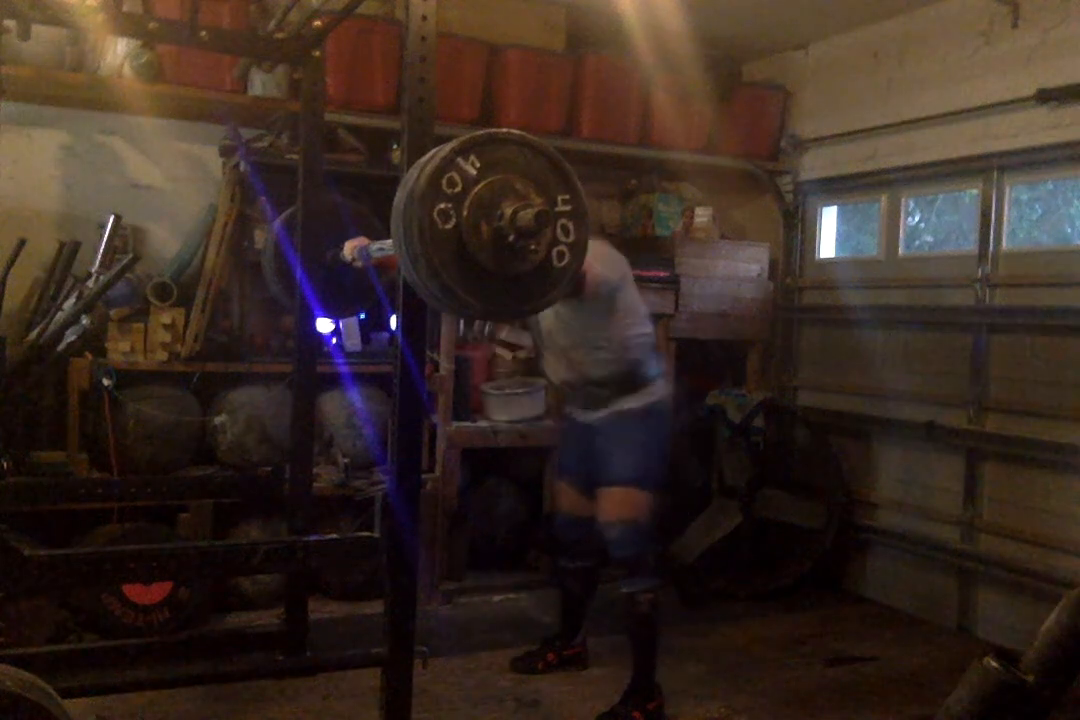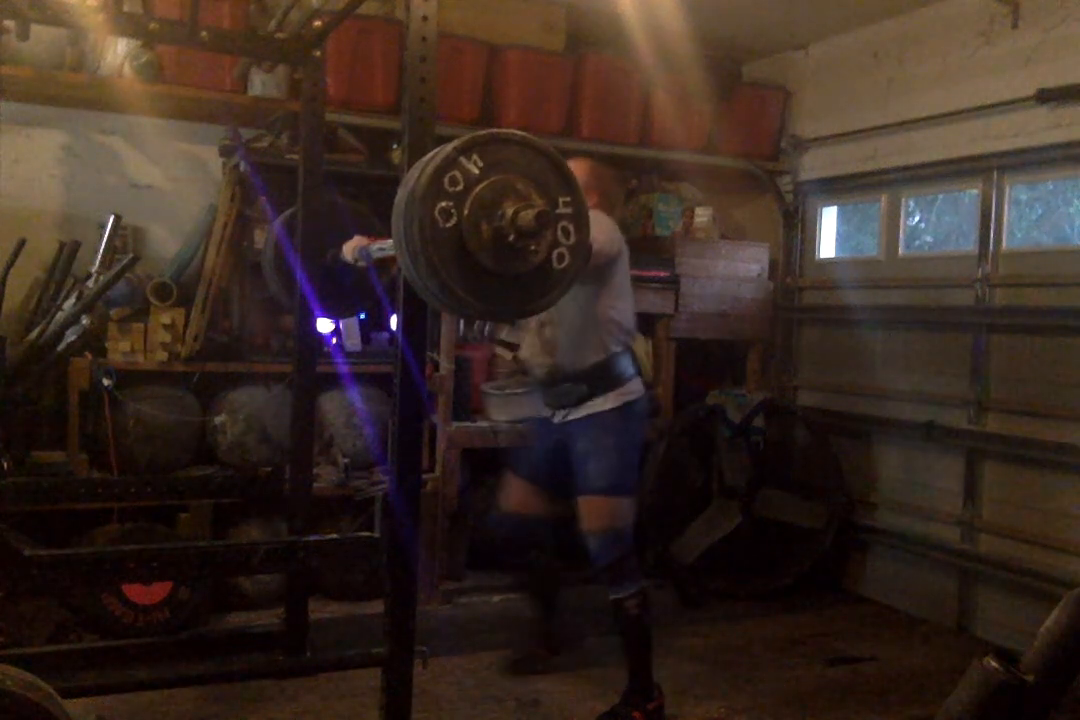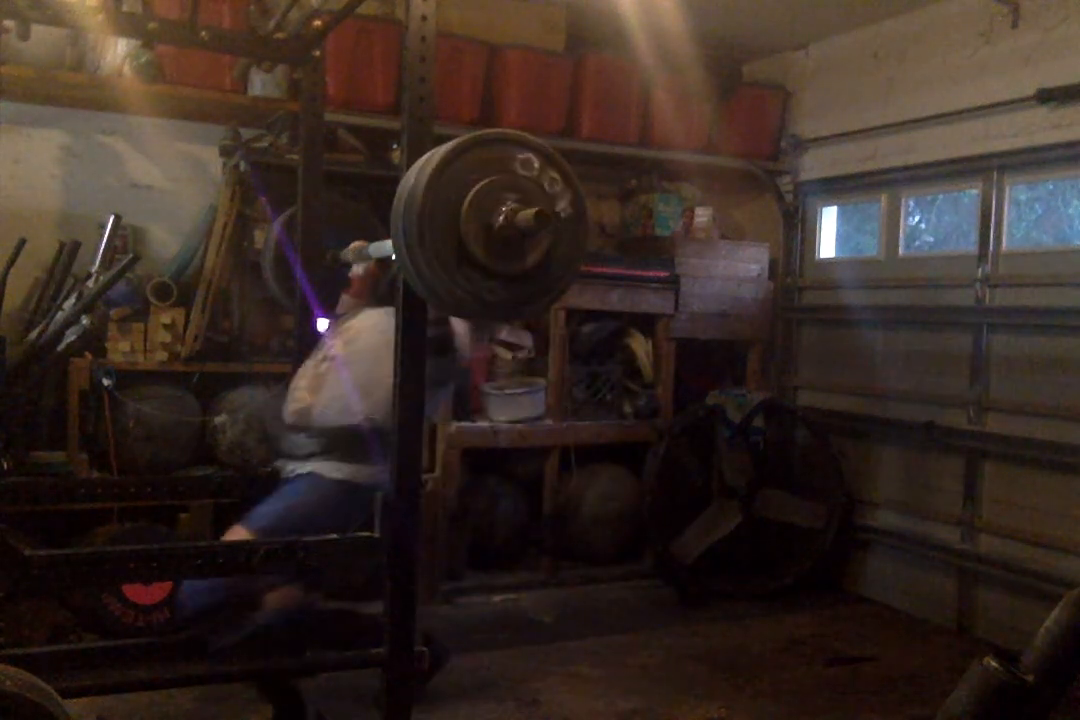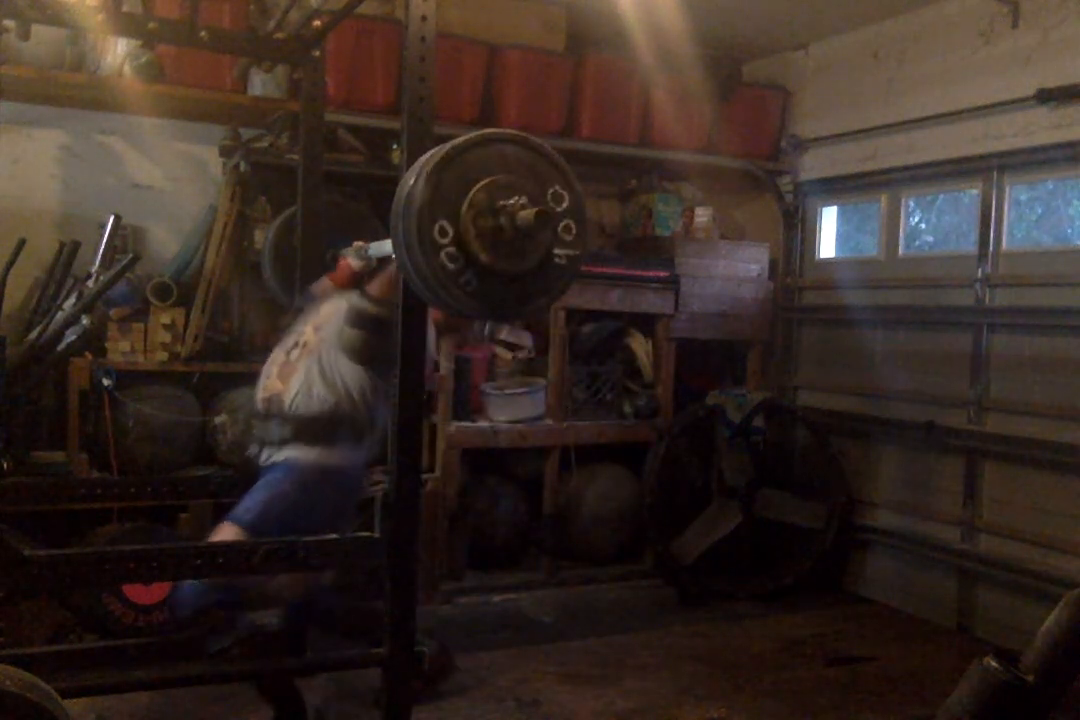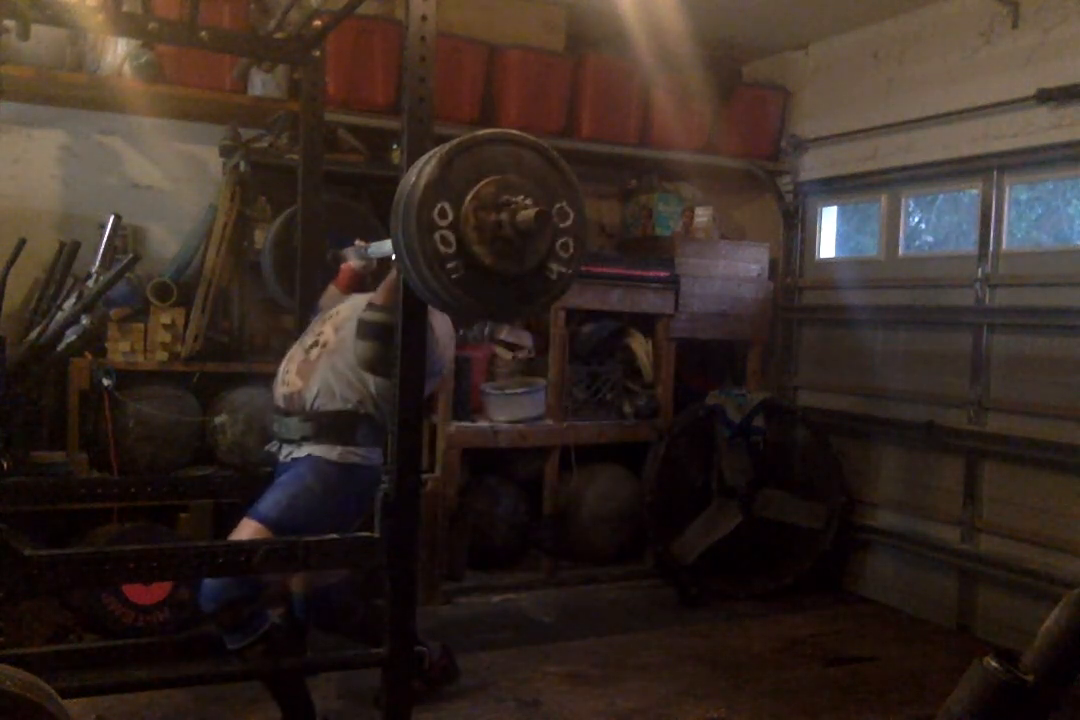
dt=1s
person 1, frame 1
left shoulder: (594, 257)
right wrist: (378, 252)
left hip: (633, 410)
right hip: (587, 412)
left knee: (626, 543)
right knee: (573, 533)
right ankle: (569, 642)
person 1, frame 2
left shoulder: (596, 231)
left hip: (606, 412)
right hip: (560, 413)
left knee: (609, 552)
right knee: (516, 527)
right ankle: (551, 632)
person 1, frame 3
left shoulder: (444, 336)
right shoulder: (386, 315)
left elbow: (430, 339)
right elbow: (340, 338)
right wrist: (361, 283)
left hip: (335, 481)
right hip: (317, 476)
left knee: (204, 595)
right knee: (282, 616)
person 1, frame 4
right shoulder: (359, 293)
left elbow: (359, 339)
right elbow: (315, 313)
left wrist: (401, 267)
right wrist: (349, 267)
left hip: (313, 465)
right hip: (296, 460)
left knee: (204, 593)
right knee: (301, 591)
person 1, frame 5
left shoulder: (428, 320)
right shoulder: (373, 299)
left elbow: (373, 350)
right elbow: (324, 328)
left wrist: (404, 271)
right wrist: (351, 272)
left hip: (334, 463)
right hip: (306, 457)
left knee: (225, 589)
right knee: (317, 603)
right ankle: (427, 659)
